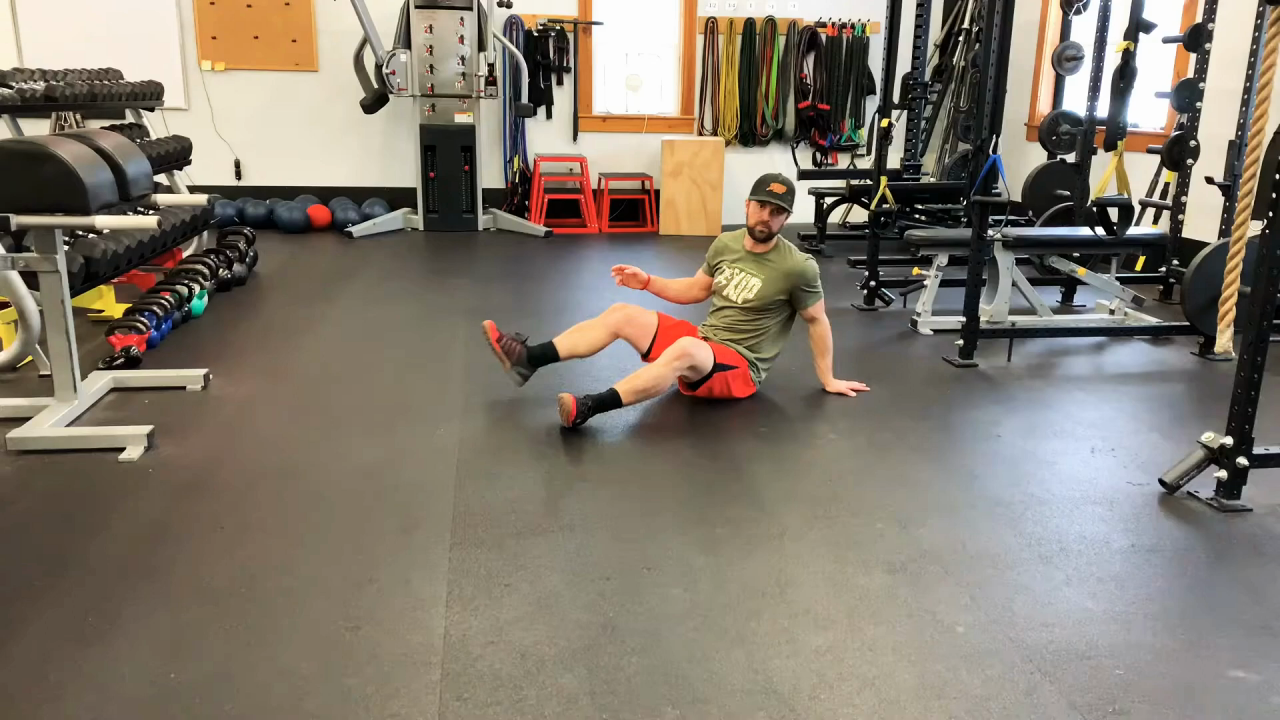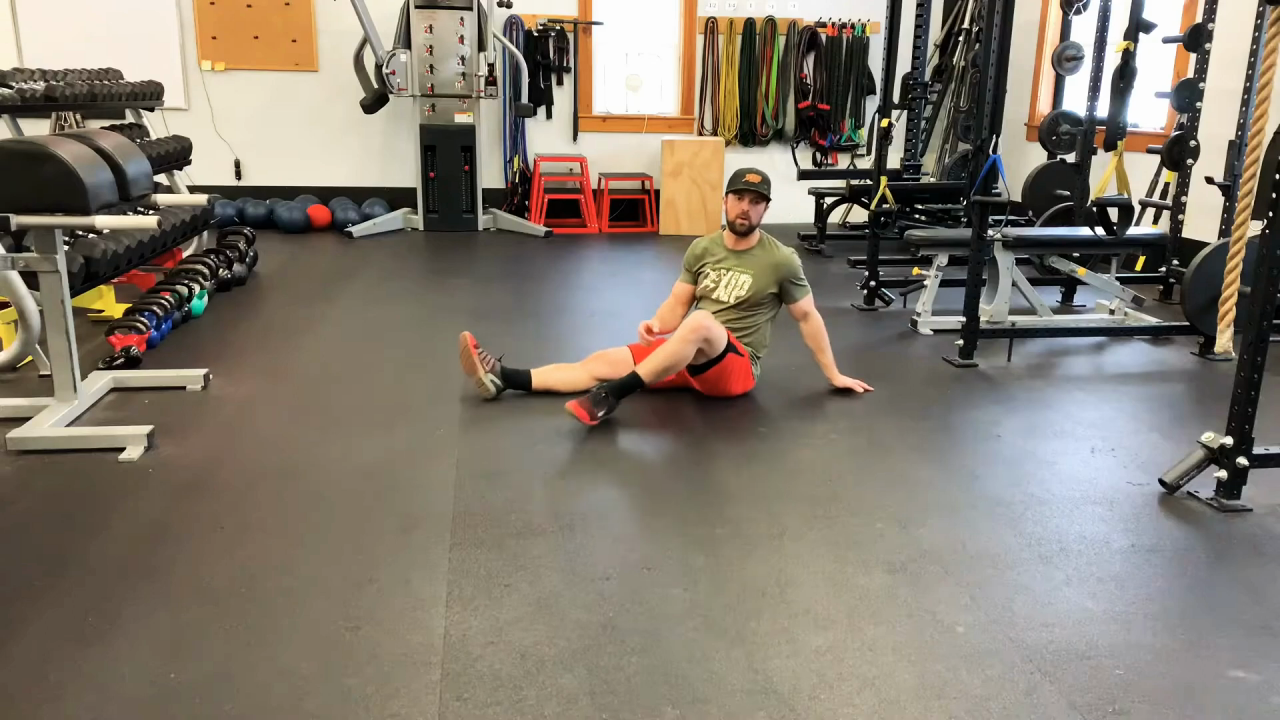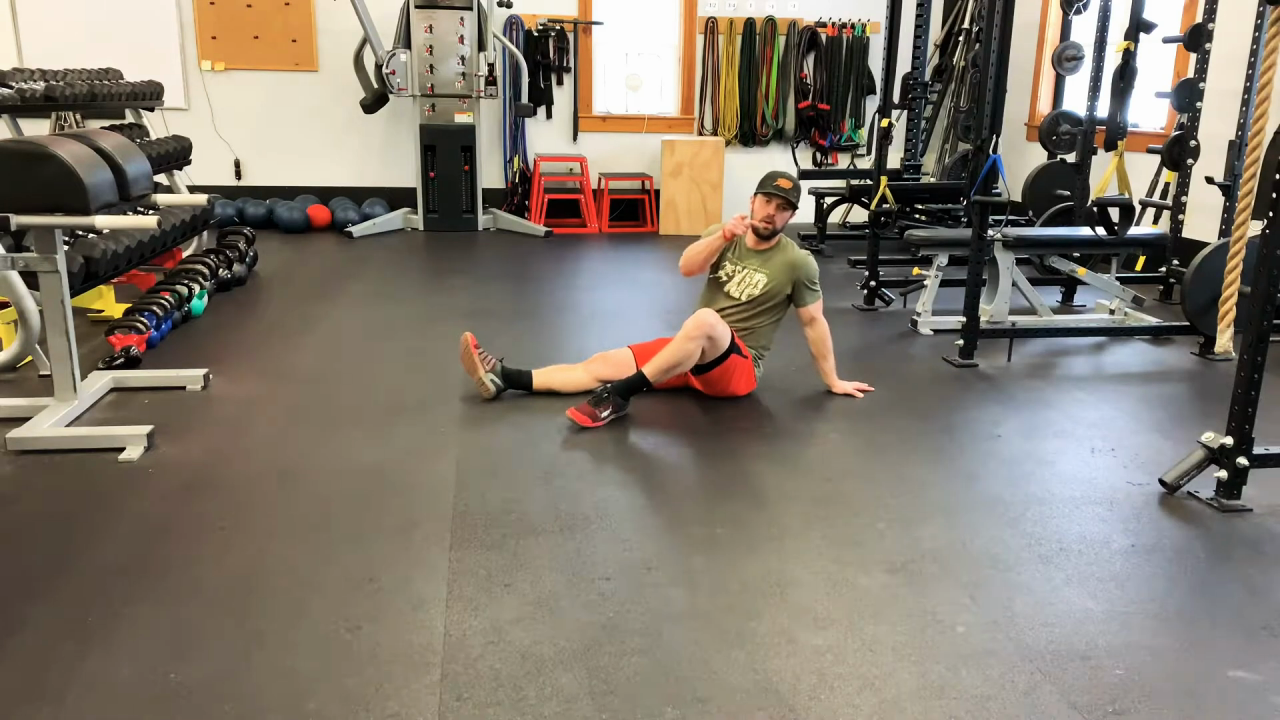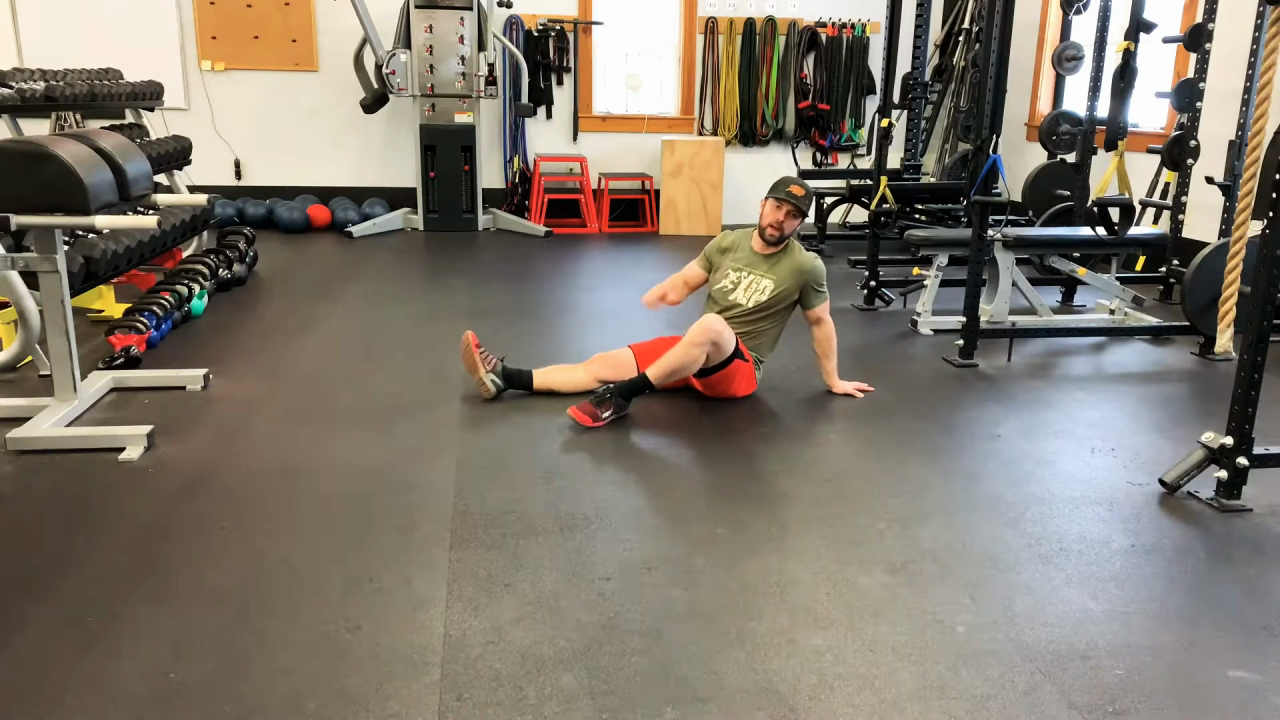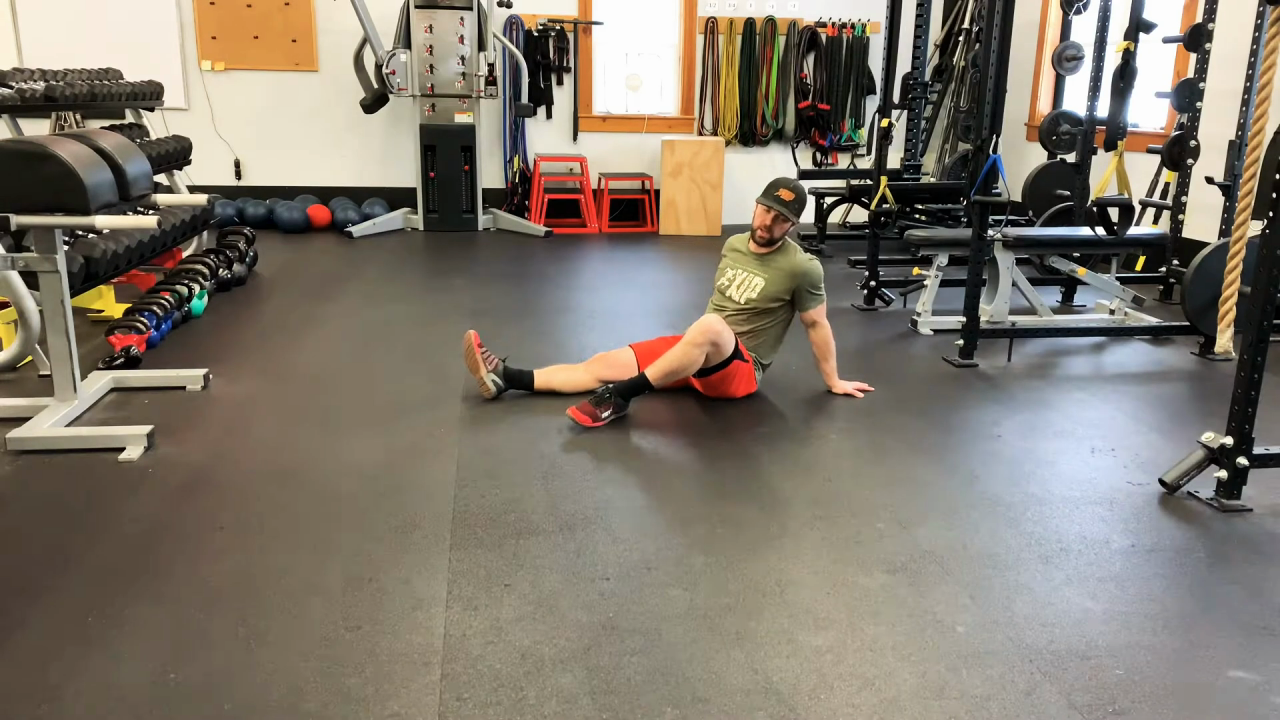
dt=0.4s
person 1, frame 1
left shoulder: (797, 267)
right shoulder: (725, 244)
left elbow: (817, 320)
right elbow: (697, 290)
left wrist: (828, 380)
right wrist: (648, 282)
left hip: (738, 368)
right hip: (702, 340)
left knee: (684, 351)
right knee: (622, 312)
left ankle: (589, 407)
right ankle: (529, 358)
person 1, frame 2
left shoulder: (782, 260)
right shoulder: (702, 249)
left elbow: (807, 316)
right elbow: (677, 306)
left wrist: (833, 375)
right wrist: (656, 325)
left hip: (734, 366)
right hip: (688, 356)
left knee: (701, 321)
right knee: (599, 363)
left ankle: (613, 396)
right ankle: (502, 378)
person 1, frame 3
left shoulder: (797, 263)
right shoulder: (724, 234)
left elbow: (814, 321)
right elbow: (686, 267)
left wrist: (833, 380)
right wrist: (724, 235)
left hip: (736, 366)
right hip: (691, 353)
left knee: (704, 319)
right knee: (601, 364)
left ankle: (619, 396)
right ankle: (503, 378)
person 1, frame 4
left shoulder: (805, 267)
right shoulder: (727, 242)
left elbow: (821, 322)
right elbow: (685, 282)
left wrist: (833, 380)
right wrist: (661, 292)
left hip: (737, 368)
right hip: (692, 351)
left knee: (710, 325)
right knee: (602, 364)
left ankle: (621, 397)
right ankle: (504, 378)
person 1, frame 5
left shoulder: (801, 268)
right shoulder: (734, 245)
left elbow: (817, 324)
left wrist: (834, 381)
left hip: (739, 368)
right hip: (694, 354)
left knee: (710, 327)
right knee: (603, 362)
left ankle: (620, 396)
right ankle: (505, 378)
